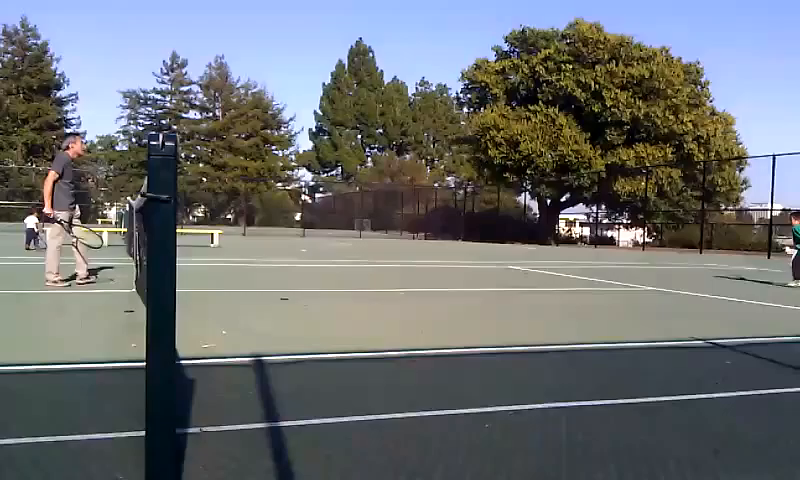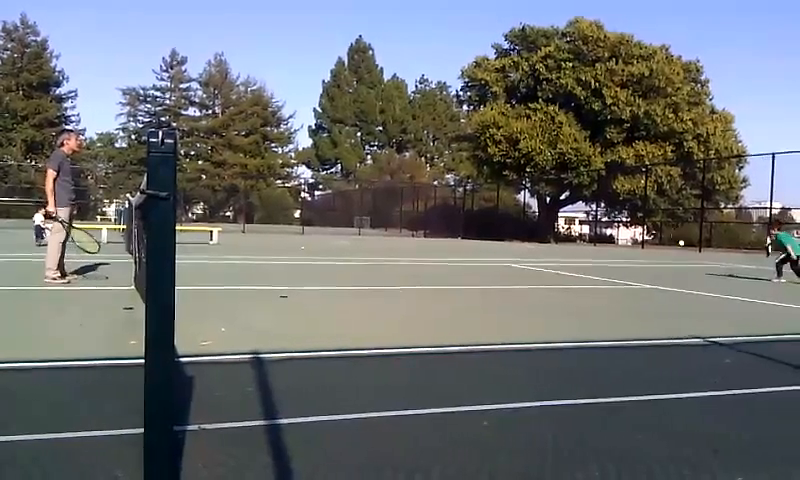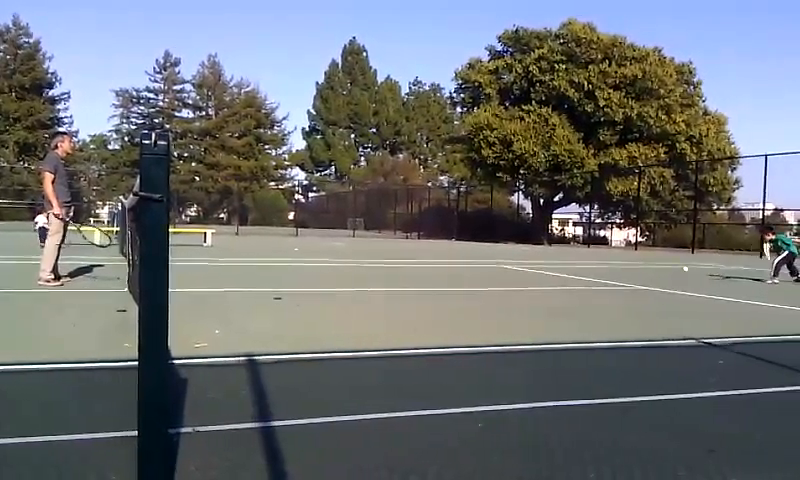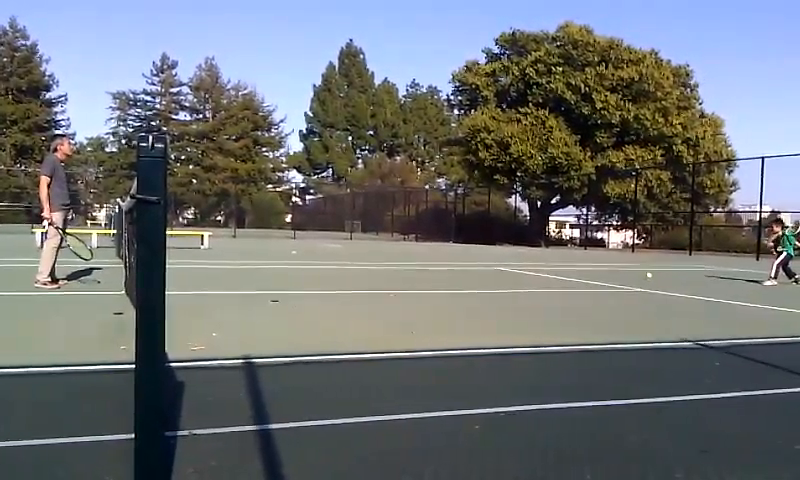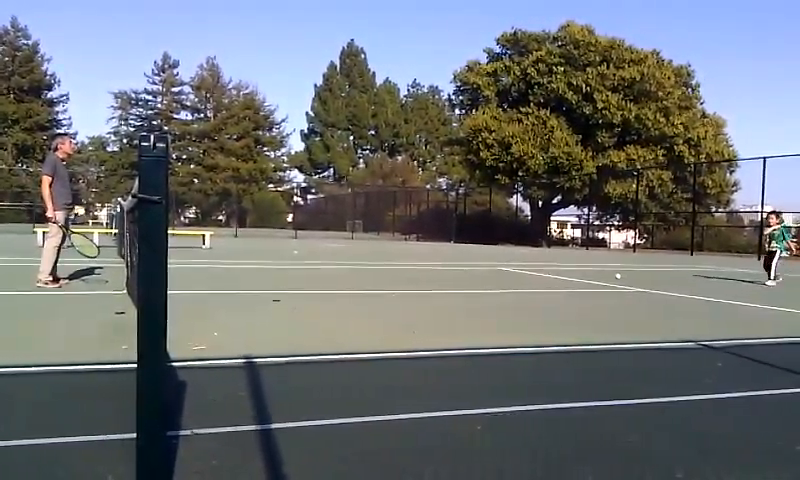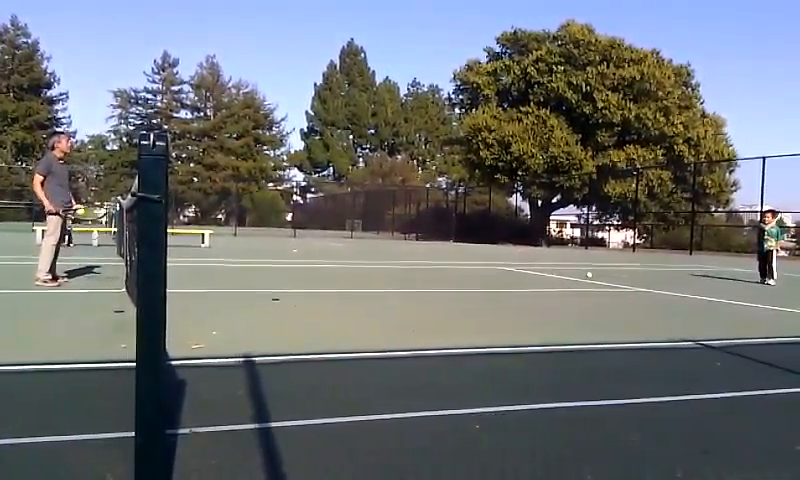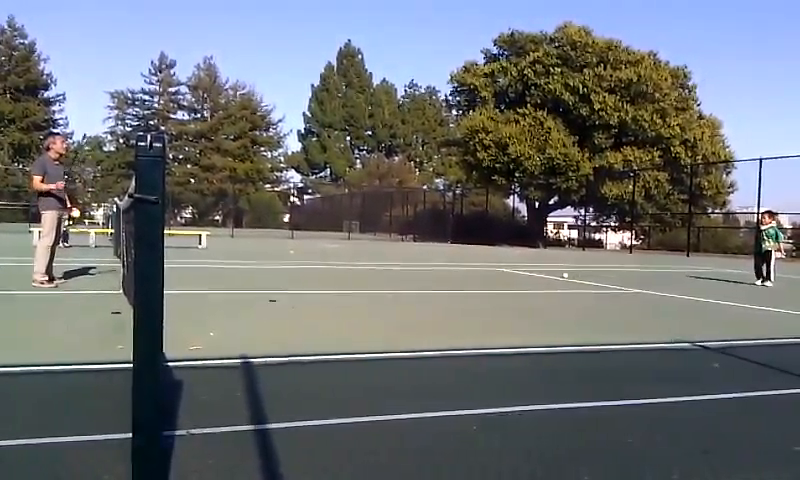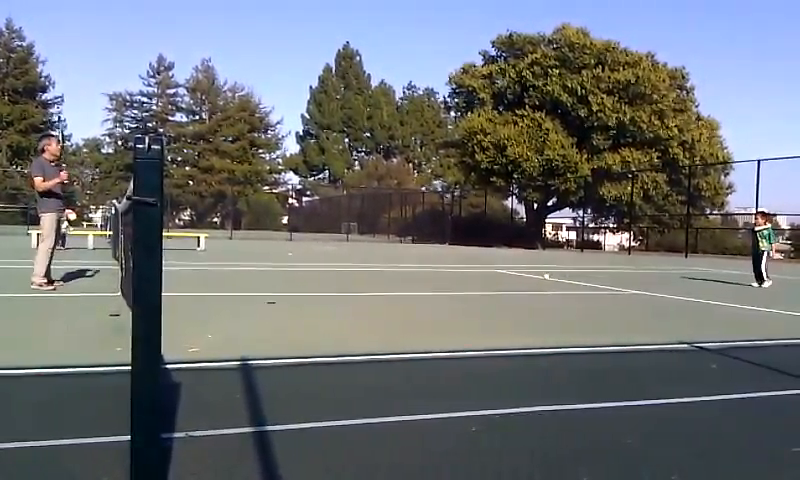
dt=0.5s
person 1, frame 1
left shoulder: (68, 161)
right shoulder: (62, 158)
right elbow: (49, 181)
right wrist: (48, 205)
left hip: (71, 208)
right hip: (60, 209)
left knee: (79, 239)
right knee: (56, 241)
left ankle: (82, 275)
right ankle: (52, 277)
person 1, frame 2
left shoulder: (66, 158)
right shoulder: (58, 155)
right elbow: (49, 180)
right wrist: (51, 203)
left hip: (68, 205)
right hip: (60, 205)
left knee: (64, 239)
right knee: (57, 238)
left ankle: (60, 271)
right ankle: (51, 274)
person 1, frame 3
left shoulder: (59, 160)
right shoulder: (52, 158)
right elbow: (47, 183)
right wrist: (55, 205)
left hip: (64, 207)
right hip: (57, 207)
left knee: (58, 241)
right knee: (53, 239)
left ankle: (53, 273)
right ankle: (45, 276)
person 1, frame 4
left shoulder: (59, 163)
right shoulder: (51, 161)
right elbow: (43, 186)
left wrist: (66, 209)
right wrist: (46, 209)
left hip: (62, 210)
right hip: (55, 210)
left knee: (55, 243)
right knee: (52, 242)
left ankle: (50, 276)
right ankle: (42, 278)
person 1, frame 5
left shoulder: (62, 163)
right shoulder: (51, 160)
right elbow: (45, 185)
left wrist: (72, 206)
right wrist: (50, 208)
left hip: (64, 209)
right hip: (56, 210)
left knee: (58, 243)
right knee: (53, 242)
left ankle: (51, 275)
right ankle: (43, 277)
person 1, frame 6
left shoulder: (63, 163)
right shoulder: (47, 160)
right elbow: (36, 183)
left wrist: (73, 203)
right wrist: (46, 203)
left hip: (64, 208)
right hip: (54, 208)
left knee: (58, 241)
right knee: (51, 240)
left ankle: (51, 273)
right ankle: (42, 276)
person 1, frame 7
left shoulder: (60, 164)
right shoulder: (41, 161)
right elbow: (36, 185)
left wrist: (69, 205)
right wrist: (54, 186)
left hip: (60, 208)
right hip: (49, 208)
left knee: (54, 243)
right knee: (46, 241)
left ankle: (48, 275)
right ankle: (39, 277)
person 1, frame 8
left shoulder: (56, 165)
right shoulder: (38, 163)
right elbow: (39, 186)
left wrist: (64, 207)
right wrist: (58, 179)
left hip: (57, 210)
right hip: (47, 210)
left knee: (51, 245)
right knee: (47, 244)
left ankle: (46, 278)
right ankle: (37, 279)
